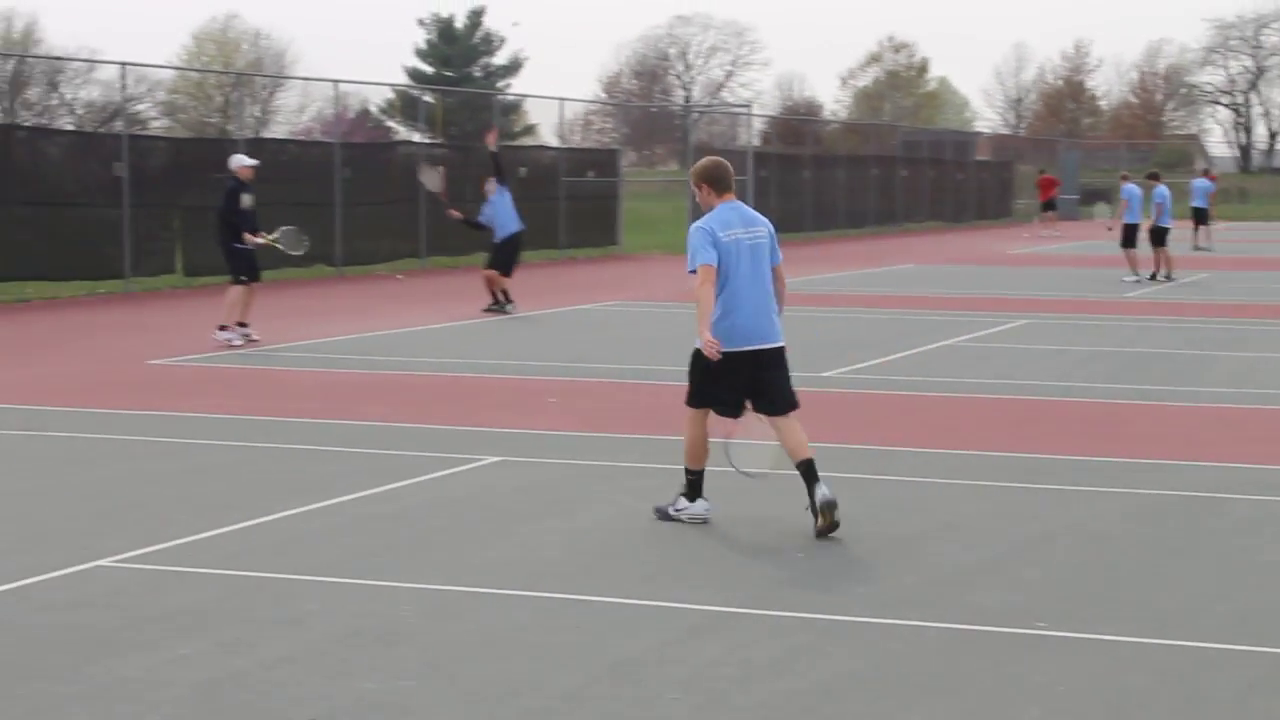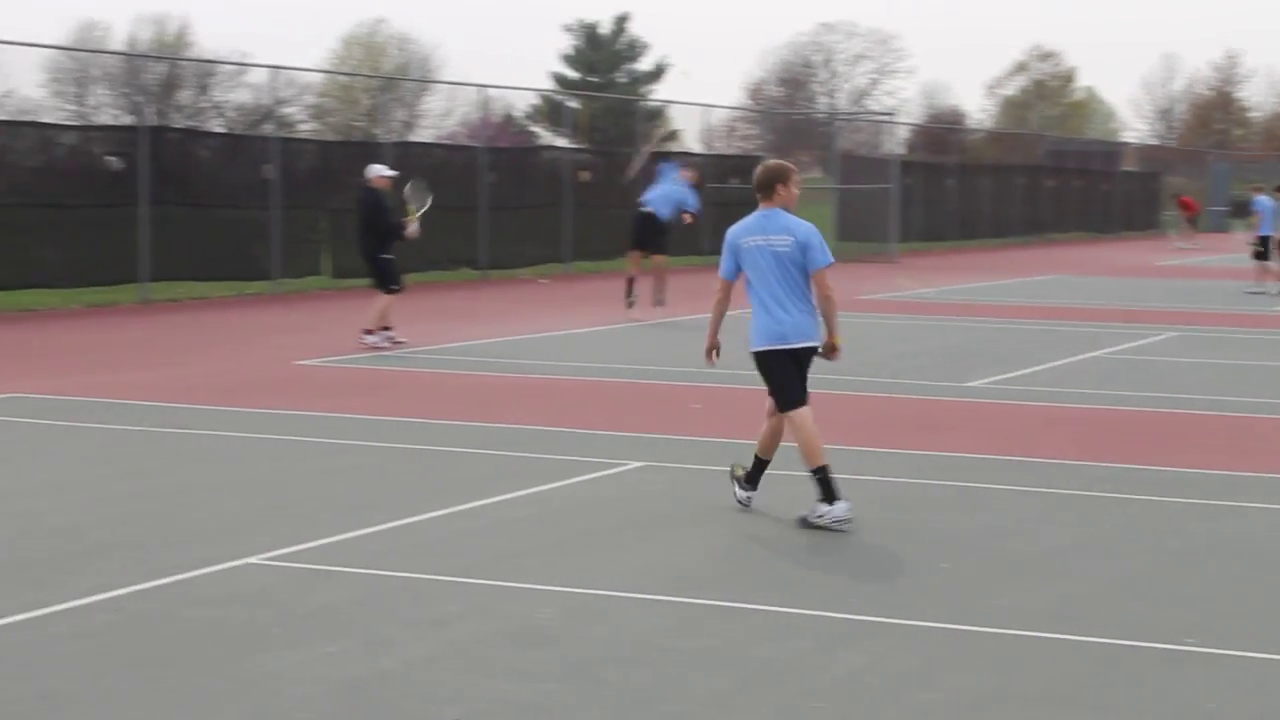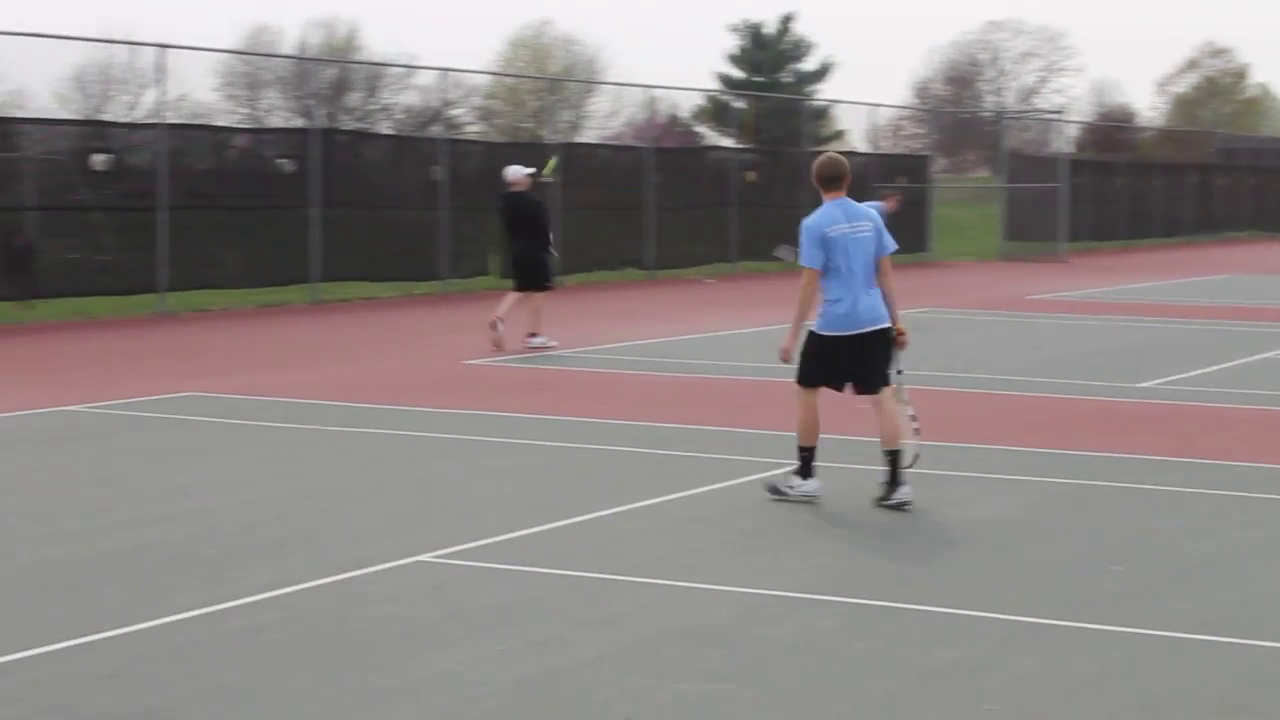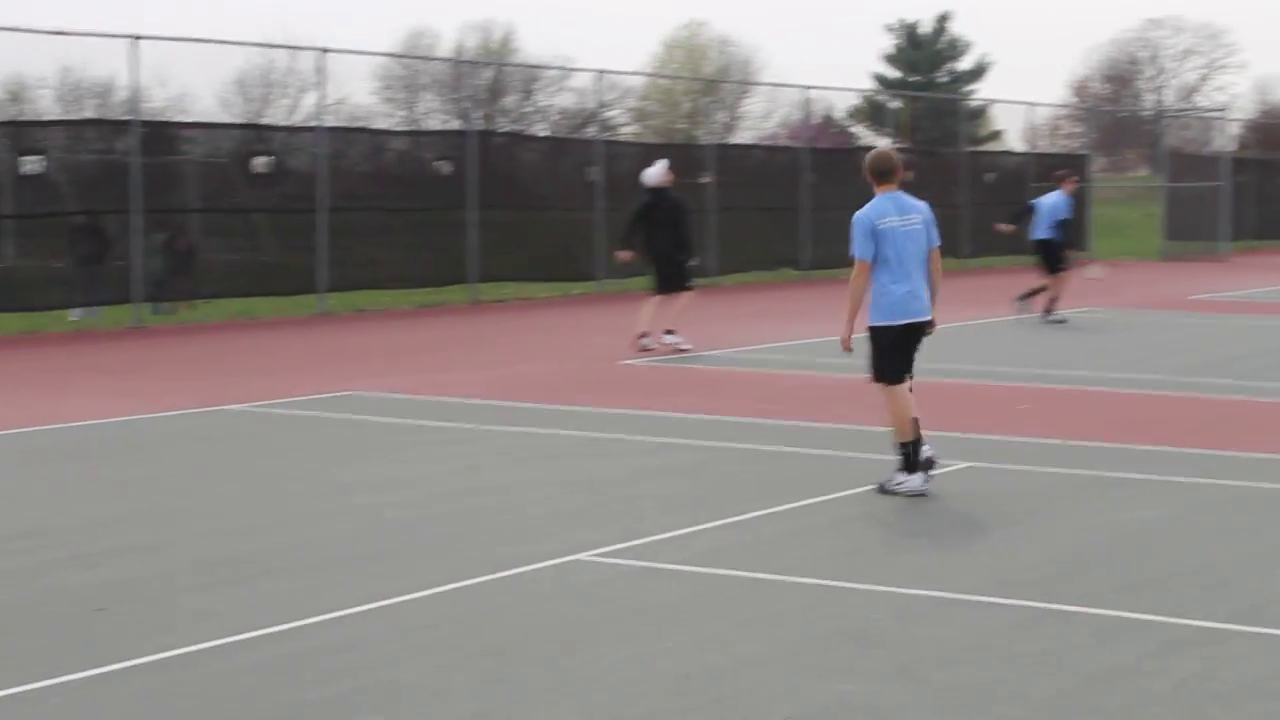
dt=0.4s
person 1, frame 1
left shoulder: (704, 229)
right shoulder: (762, 223)
left elbow: (706, 283)
right elbow: (779, 283)
left wrist: (705, 333)
left hip: (724, 341)
right hip: (768, 338)
left knee: (697, 412)
right knee: (784, 418)
left ankle: (693, 500)
right ankle: (817, 492)
person 1, frame 2
left shoulder: (737, 234)
right shoulder: (804, 231)
left elbow: (724, 292)
right elbow: (824, 290)
left wrist: (713, 335)
right wrist: (832, 335)
left hip: (769, 340)
right hip: (803, 336)
left knee: (797, 415)
right knee: (778, 406)
left ankle: (831, 501)
right ankle: (749, 482)
person 1, frame 3
left shoulder: (814, 224)
right shoulder: (871, 217)
left elbow: (810, 284)
right elbow: (885, 274)
left wrist: (792, 335)
right wrist: (895, 322)
left hip: (836, 325)
right hip: (875, 322)
left knee: (807, 393)
right knee: (881, 397)
left ankle: (804, 477)
right ankle: (896, 483)
person 1, frame 4
left shoulder: (866, 216)
right shoulder: (922, 209)
left elbow: (861, 275)
right elbow: (935, 264)
left wrist: (848, 325)
right wrist: (929, 309)
left hip: (887, 314)
right hip: (917, 311)
left knee: (892, 388)
right knee: (898, 385)
left ankle: (912, 471)
right ankle: (920, 451)
